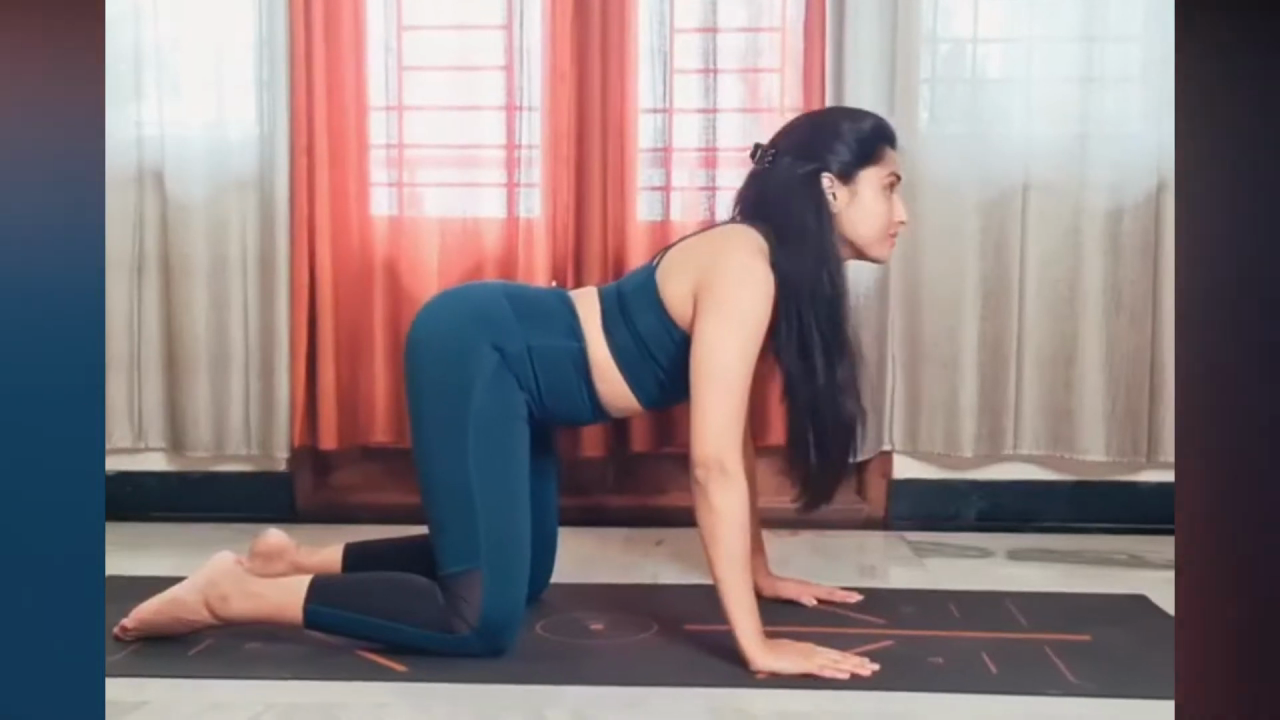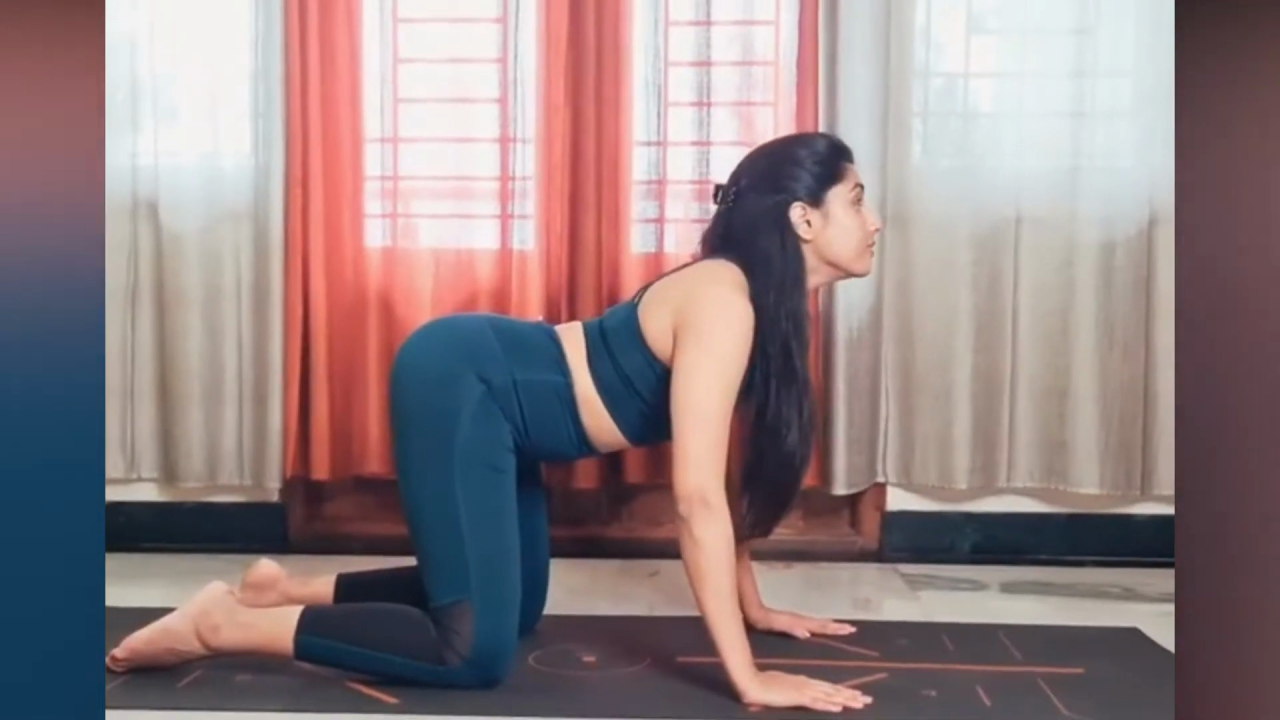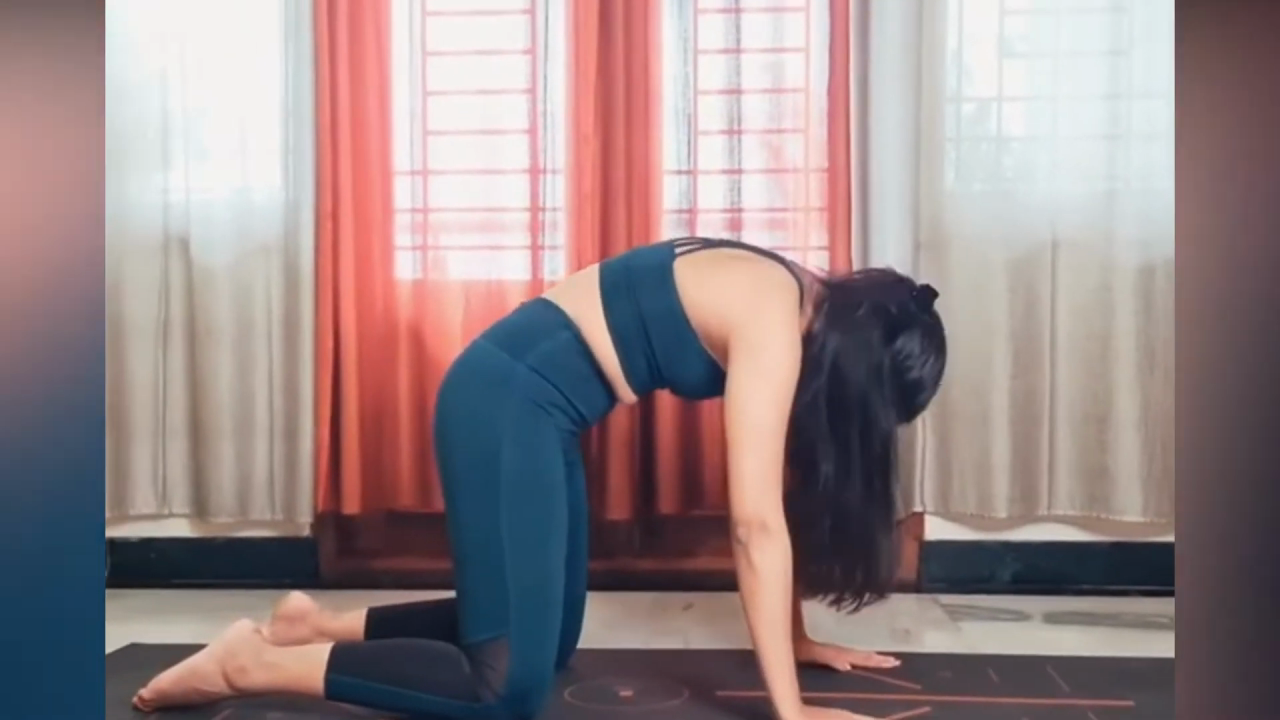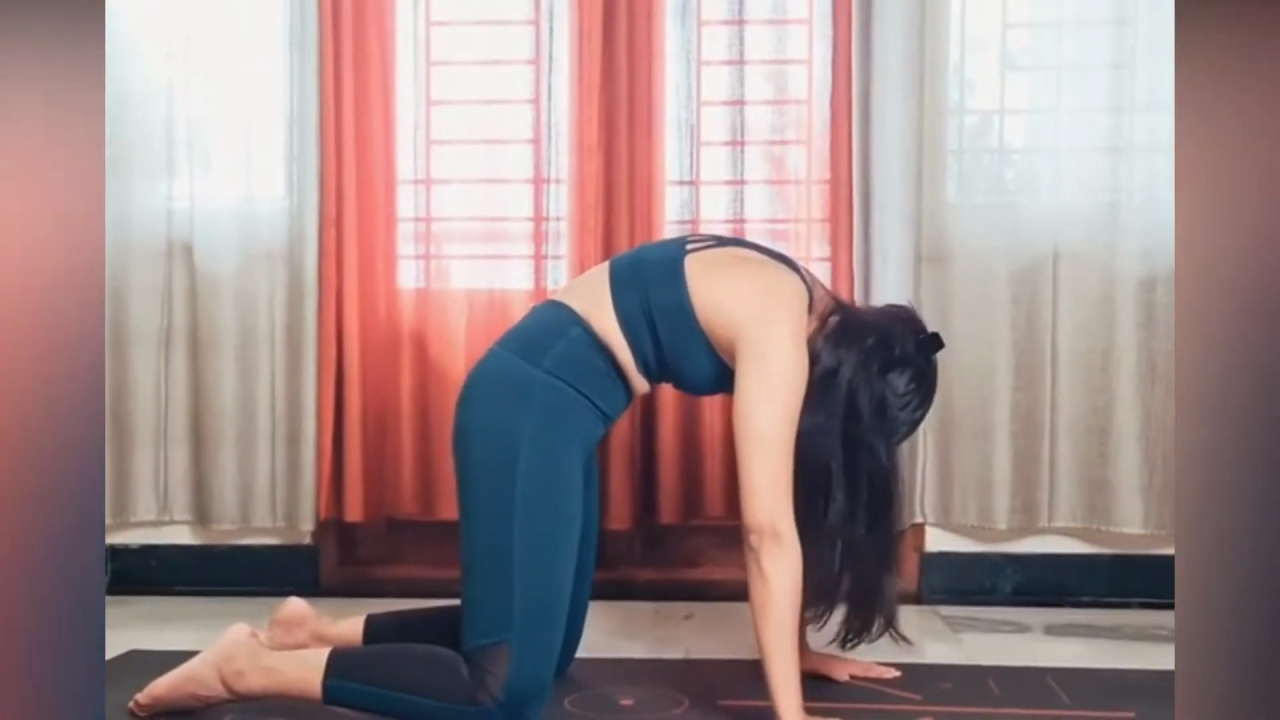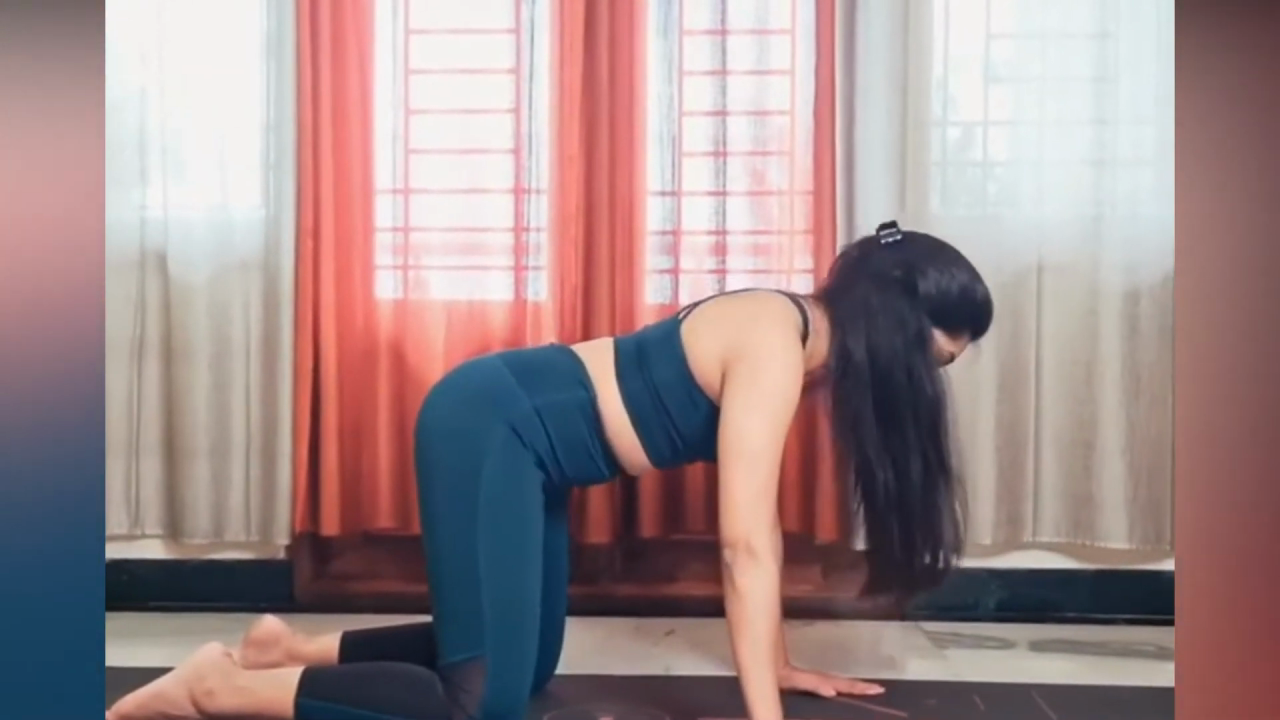
dt=1s
person 1, frame 1
left shoulder: (768, 267)
right shoulder: (745, 271)
left elbow: (729, 434)
right elbow: (714, 464)
left wrist: (759, 571)
right wrist: (757, 644)
left hip: (501, 360)
right hip: (471, 352)
left knee: (523, 574)
right knee: (482, 620)
left ankle: (294, 557)
right ankle: (235, 592)
person 1, frame 2
left shoulder: (769, 306)
right shoulder: (726, 304)
left elbow: (722, 476)
right elbow: (699, 499)
left wrist: (753, 605)
left hip: (487, 392)
right hip: (457, 383)
left knee: (517, 605)
right knee: (476, 653)
left ankle: (287, 588)
right ankle: (225, 623)
person 1, frame 3
left shoulder: (797, 306)
right shoulder: (774, 321)
left elbow: (776, 493)
right elbow: (757, 522)
left wrist: (796, 638)
left hip: (534, 407)
right hip: (505, 404)
left knee: (547, 636)
left ankle: (320, 624)
person 1, frame 4
left shoulder: (813, 313)
right shoulder: (780, 333)
left elbow: (780, 515)
right elbow: (770, 530)
left wrist: (799, 650)
left hip: (552, 405)
right hip: (529, 407)
left knee: (544, 640)
left ankle: (318, 630)
person 1, frame 5
left shoulder: (797, 340)
right shoulder: (773, 347)
left elbow: (755, 527)
right elbow: (746, 550)
left hip: (517, 439)
right hip: (485, 431)
left ankle: (290, 648)
